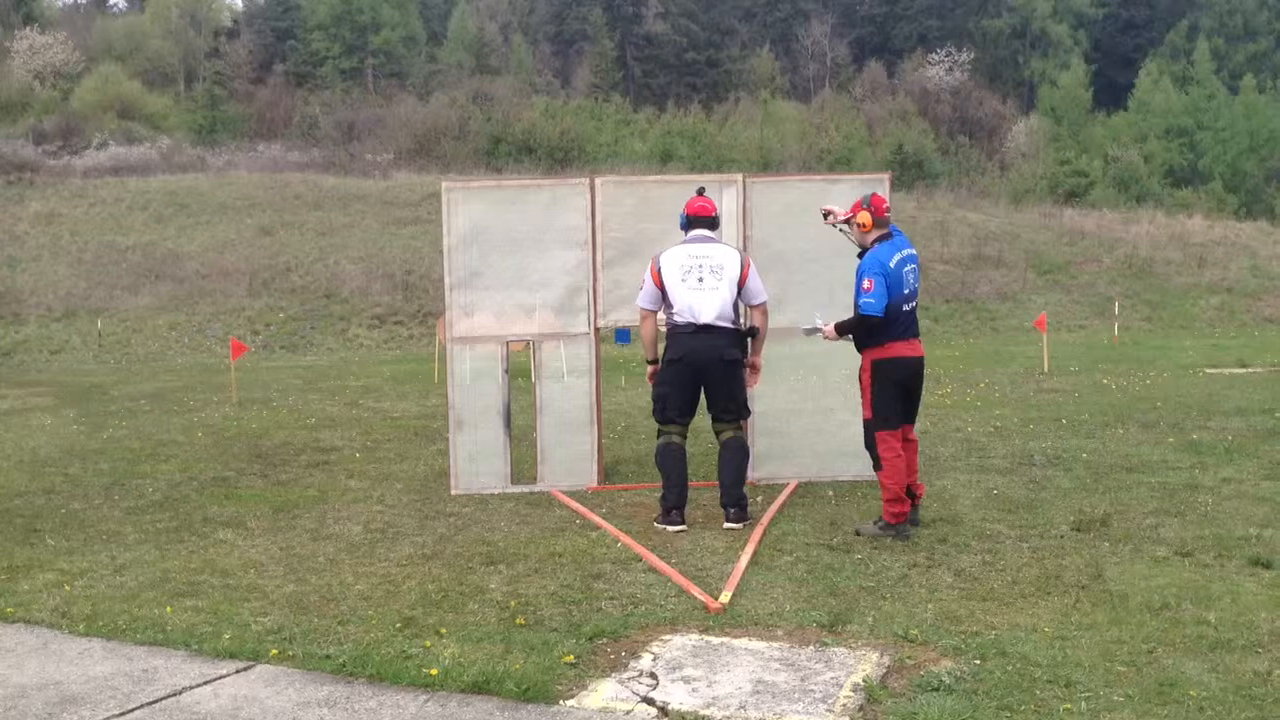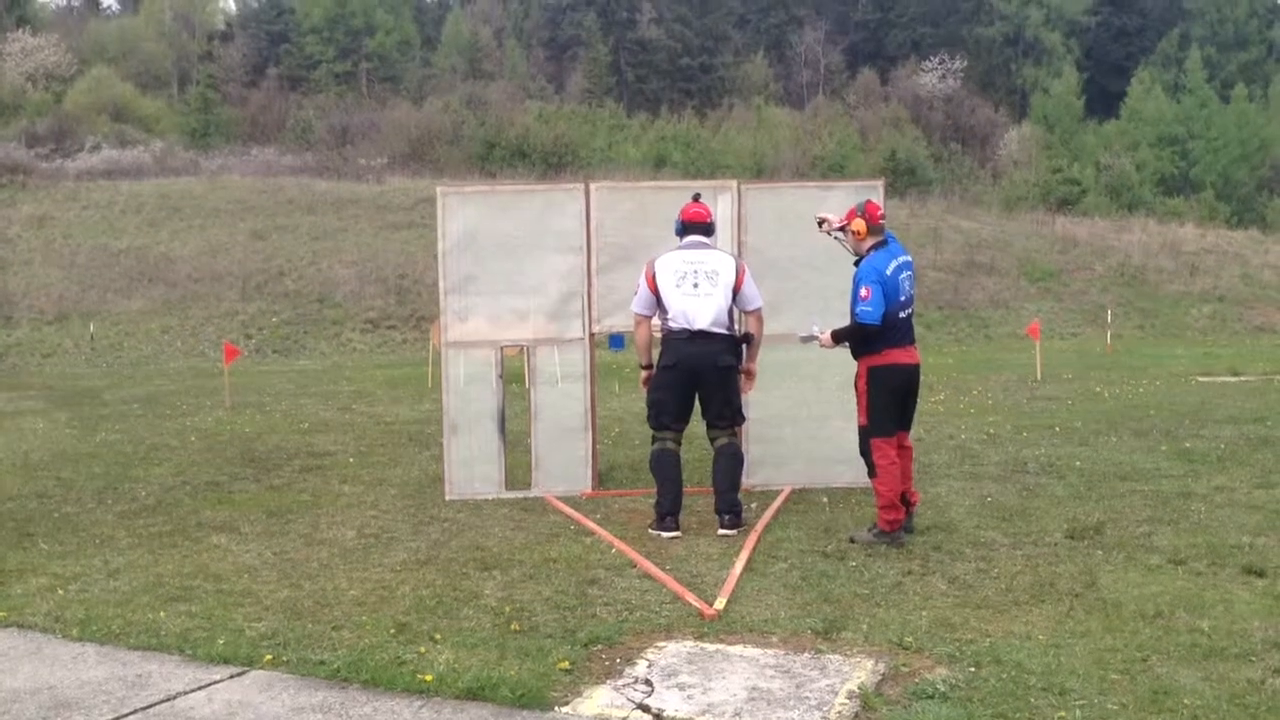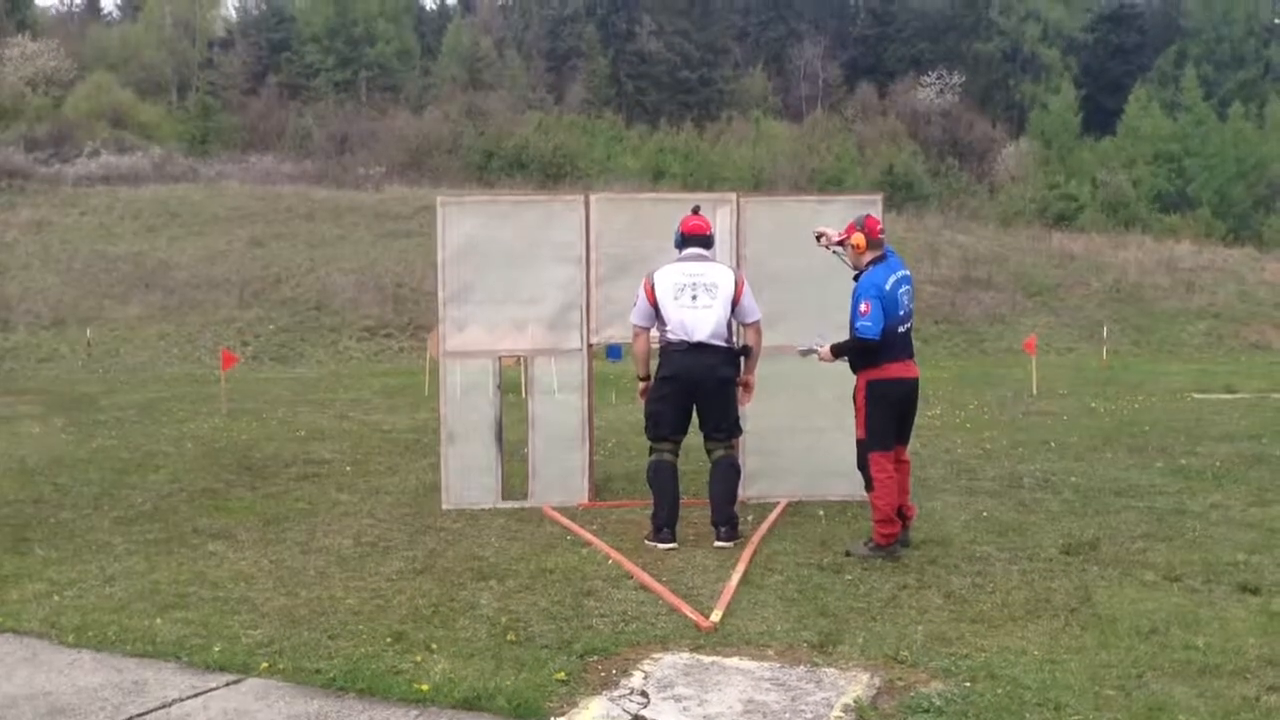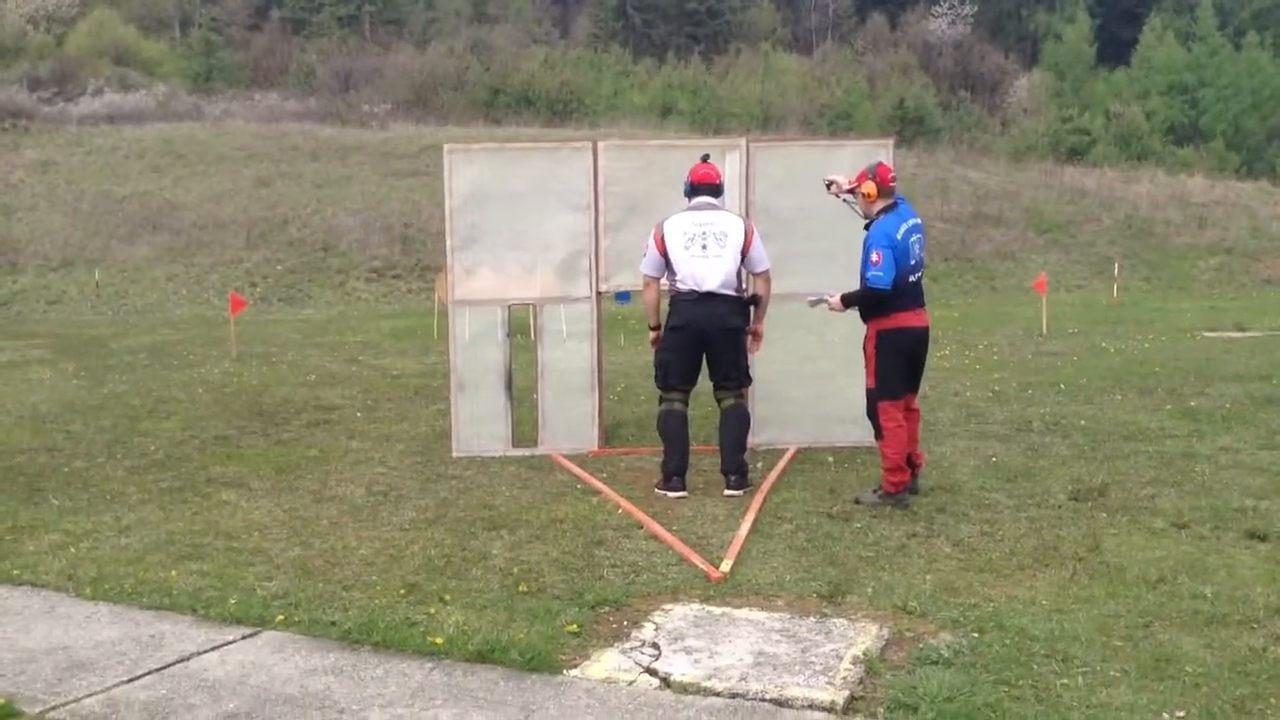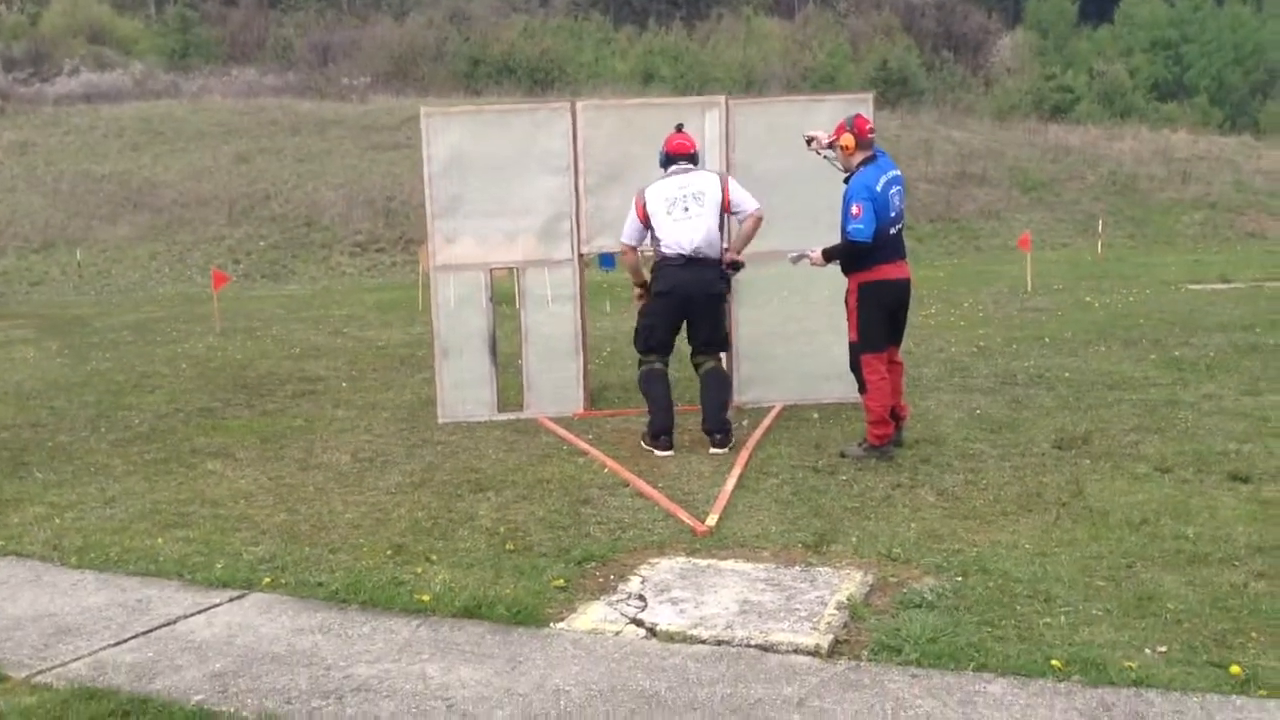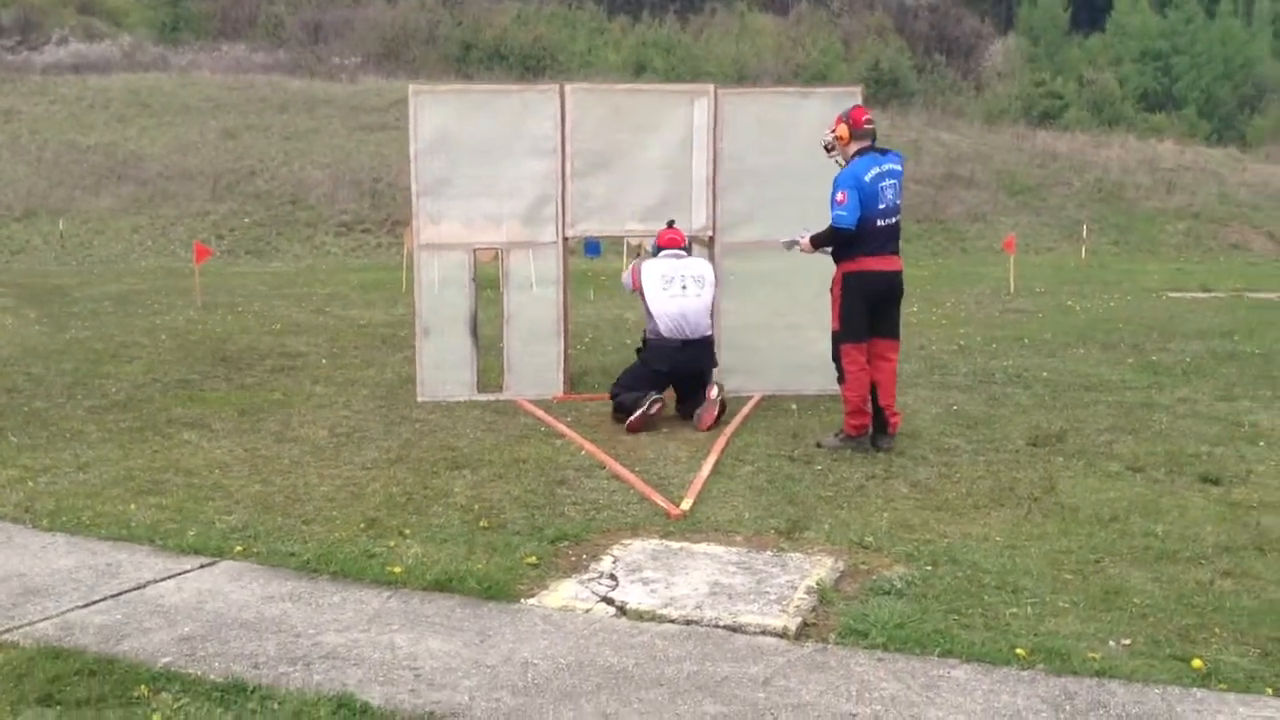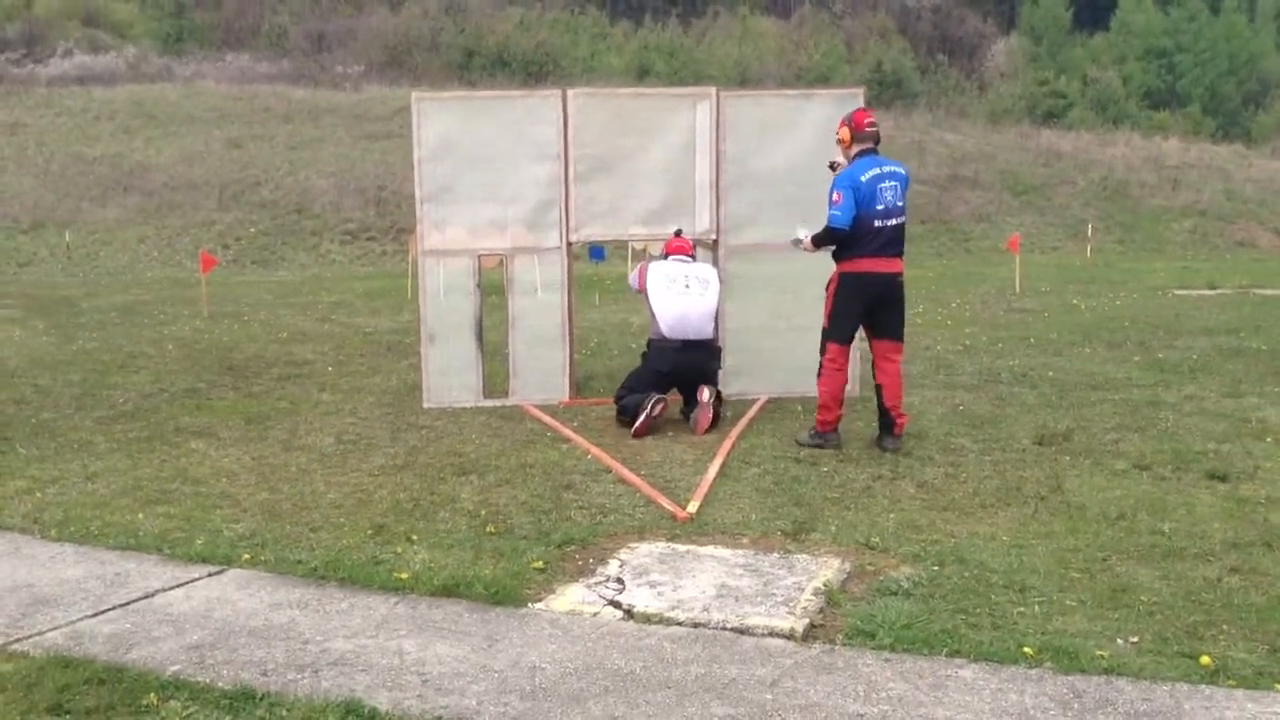
dt=0.7s
person 1, frame 1
left shoulder: (873, 262)
right shoulder: (903, 244)
left elbow: (870, 316)
right elbow: (886, 229)
left wrist: (839, 329)
right wrist: (845, 218)
left hip: (884, 360)
right hip: (912, 354)
left knee: (884, 439)
right knee: (904, 433)
left ankle: (895, 519)
right ankle: (911, 503)
person 1, frame 2
left shoulder: (869, 269)
right shoulder: (898, 251)
left elbow: (867, 324)
right elbow: (879, 236)
left wrist: (836, 337)
right wrist: (841, 225)
left hip: (880, 367)
right hip: (908, 361)
left knee: (880, 446)
right knee: (899, 440)
left ankle: (889, 525)
right ankle: (905, 511)
person 1, frame 3
left shoulder: (868, 283)
right shoulder: (897, 265)
left elbow: (867, 339)
right elbow: (878, 249)
left wrist: (834, 351)
right wrist: (839, 239)
left hip: (879, 382)
right hip: (906, 375)
left knee: (876, 460)
right knee: (896, 454)
left ankle: (885, 539)
right ankle: (901, 525)
person 1, frame 4
left shoulder: (880, 232)
right shoulder: (908, 213)
left elbow: (878, 289)
right elbow: (888, 199)
left wrist: (845, 300)
right wrist: (849, 187)
left hip: (889, 331)
right hip: (917, 324)
left knee: (886, 409)
right knee: (906, 403)
left ankle: (894, 487)
right ankle: (910, 472)
person 1, frame 5
left shoulder: (859, 186)
right shoulder: (888, 166)
left elbow: (859, 242)
right elbow: (871, 152)
left wrist: (826, 255)
right wrist: (829, 142)
left hip: (871, 284)
right hip: (899, 277)
left knee: (869, 362)
right knee: (889, 356)
left ankle: (879, 440)
right ankle: (895, 424)
person 1, frame 6
left shoulder: (849, 176)
right shoulder: (894, 164)
left elbow: (843, 229)
left wrist: (813, 242)
right wrist: (846, 155)
left hip: (857, 274)
right hip: (891, 272)
left knee: (850, 354)
right knee: (885, 353)
left ankle: (856, 431)
right ankle: (885, 429)
person 1, frame 7
left shoulder: (847, 178)
right shoulder: (899, 171)
left elbow: (838, 228)
left wrist: (814, 242)
left hip: (855, 275)
right hip: (891, 275)
left knee: (834, 353)
right knee: (889, 355)
left ankle: (826, 429)
right ankle: (891, 431)
person 2, frame 1
left shoulder: (663, 260)
right shoulder: (737, 258)
left elbow: (647, 315)
right elbow: (759, 310)
left wrist: (652, 360)
right wrist: (755, 354)
left hip: (681, 346)
right hip: (724, 346)
left knee: (672, 429)
right knee: (730, 428)
left ankle: (673, 512)
right ankle: (734, 510)
person 2, frame 2
left shoulder: (658, 265)
right shoulder: (732, 264)
left elbow: (641, 320)
right elbow: (755, 315)
left wrist: (646, 365)
right wrist: (750, 360)
left hip: (676, 352)
right hip: (720, 352)
left knee: (666, 434)
right knee: (725, 433)
left ankle: (667, 518)
right ankle: (729, 516)
person 2, frame 3
left shoulder: (657, 277)
right shoulder: (731, 276)
left elbow: (640, 332)
right elbow: (753, 328)
left wrist: (644, 377)
right wrist: (748, 372)
left hip: (673, 364)
right hip: (718, 364)
left knee: (663, 446)
right knee: (722, 446)
left ankle: (664, 531)
right ankle: (724, 528)
person 2, frame 4
left shoulder: (667, 227)
right shoulder: (741, 225)
left elbow: (650, 282)
right elbow: (763, 278)
left wrist: (654, 326)
right wrist: (758, 321)
left hip: (684, 313)
right hip: (727, 313)
left knee: (673, 395)
right knee: (732, 394)
left ankle: (674, 478)
right ankle: (734, 476)
person 2, frame 5
left shoulder: (648, 194)
right shoulder: (718, 182)
left elbow: (627, 249)
right elbow: (755, 215)
left wrist: (641, 284)
right wrist: (733, 252)
left hip: (668, 278)
right hip: (708, 277)
left knee: (653, 358)
right knee: (709, 358)
left ankle: (661, 435)
right ankle: (719, 434)
person 2, frame 6
left shoulder: (643, 267)
right shoulder: (706, 266)
left elbow: (627, 280)
left hip: (660, 353)
right hip: (700, 353)
left knee: (620, 397)
right knee: (693, 400)
left ankle: (645, 404)
right ankle: (703, 404)
person 2, frame 7
left shoulder: (650, 270)
right shoulder: (710, 272)
left elbow: (634, 280)
left hip: (664, 353)
right hip: (704, 355)
left knee: (625, 401)
right knee: (700, 405)
left ankle: (646, 405)
right ankle: (703, 405)
